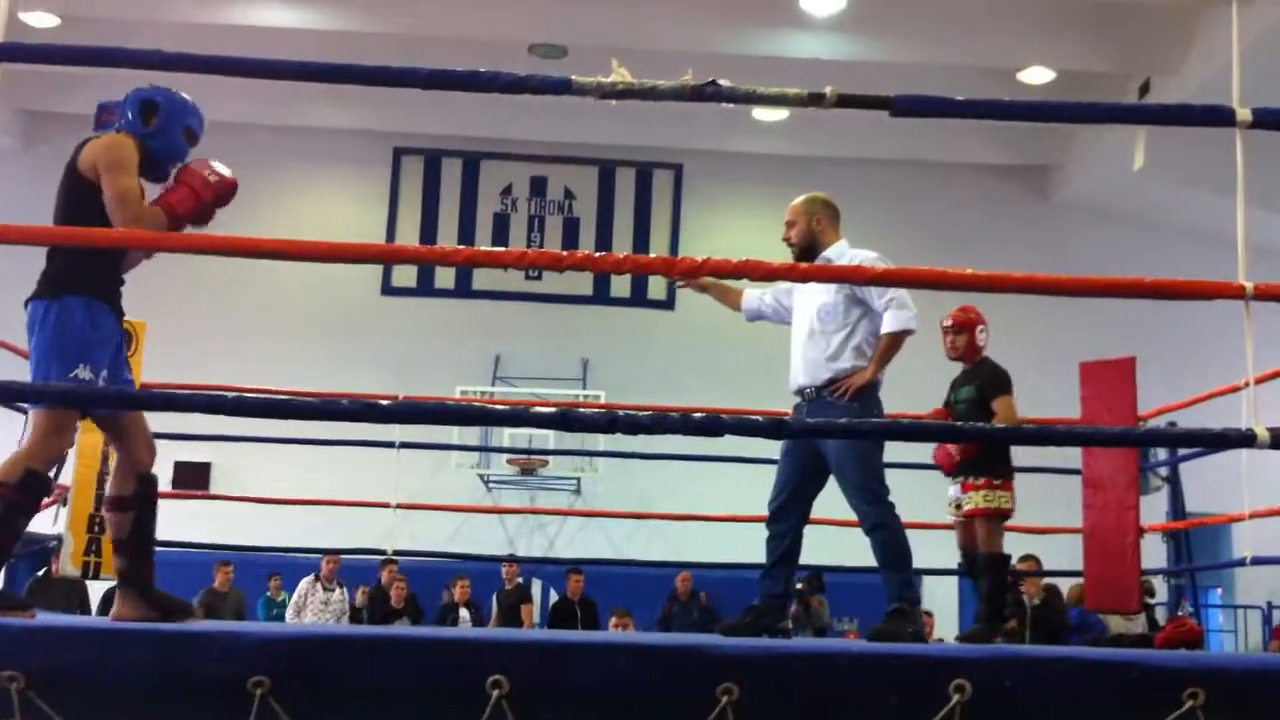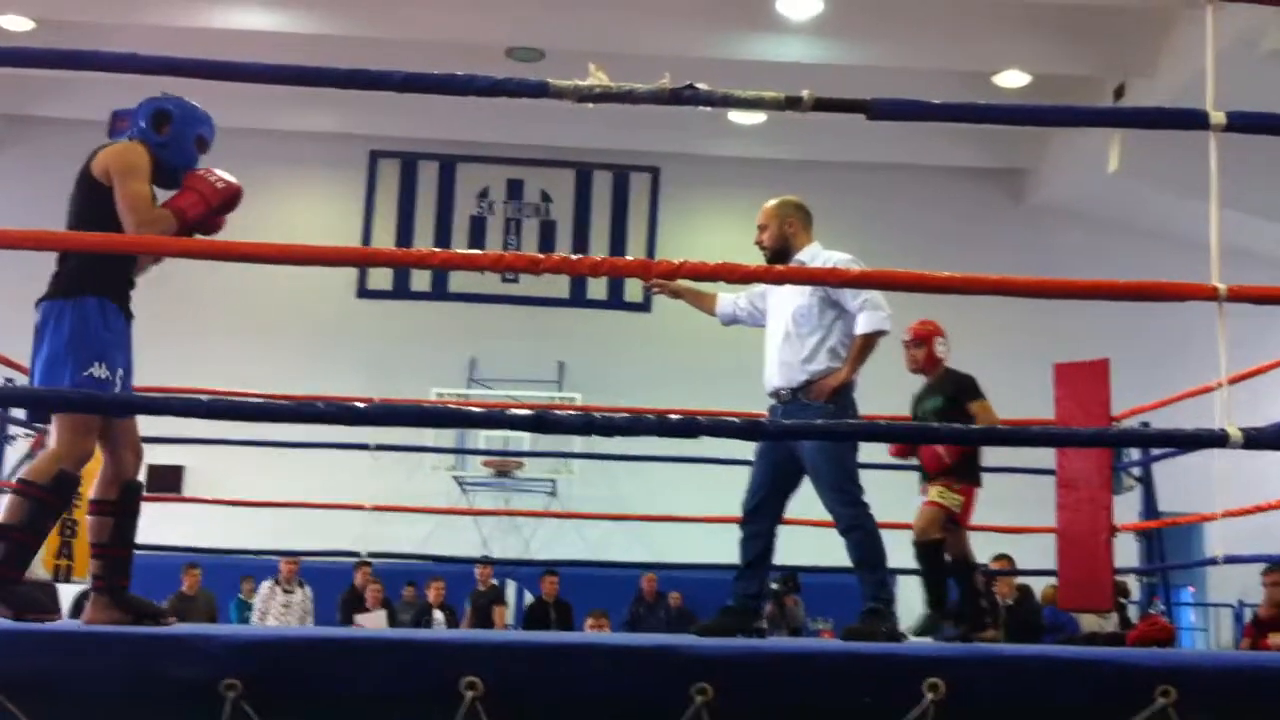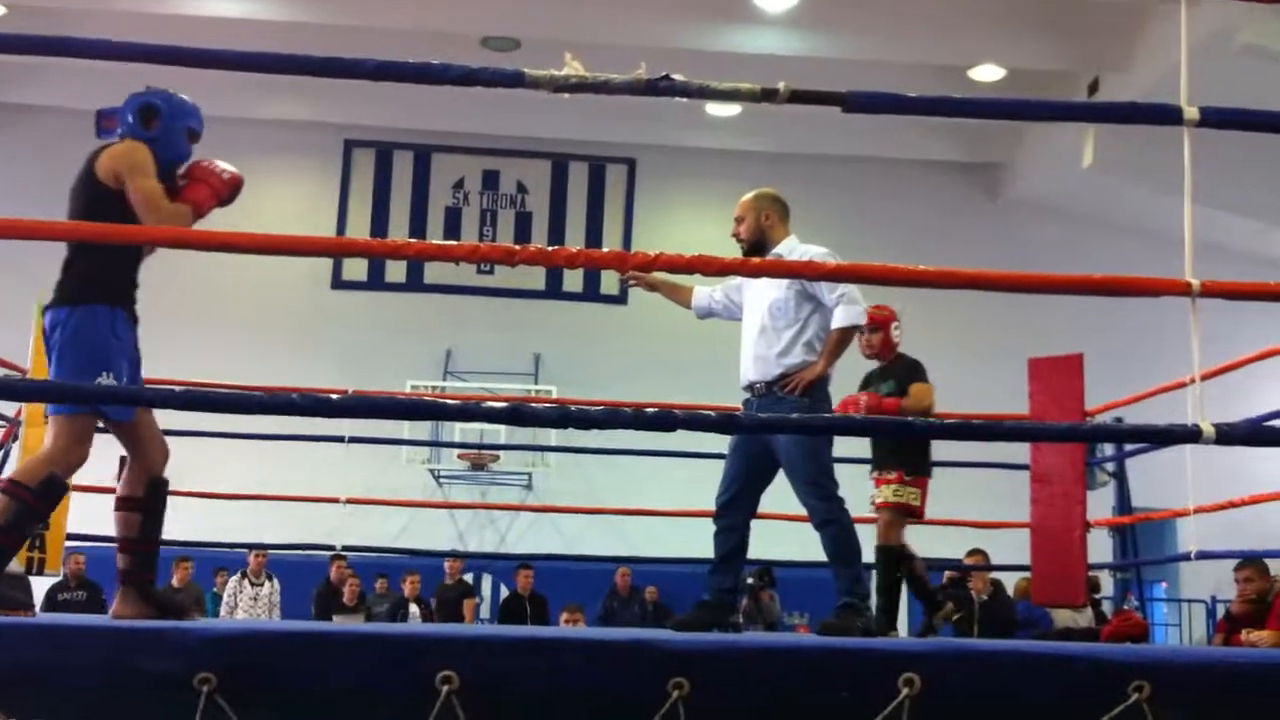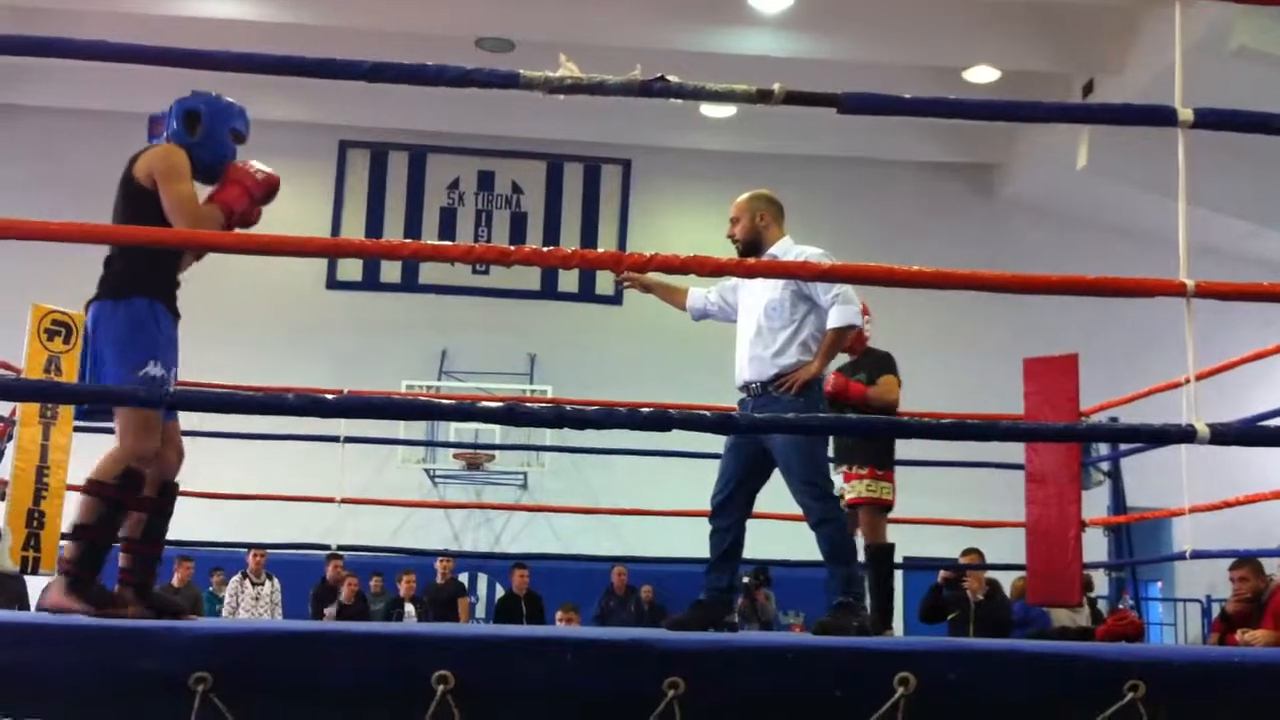
dt=0.4s
person 1, frame 1
left shoulder: (114, 163)
right shoulder: (113, 146)
right elbow: (130, 226)
left wrist: (174, 214)
right wrist: (185, 198)
left hip: (95, 314)
right hip: (71, 307)
left knee: (137, 448)
right knee: (48, 441)
left ankle: (135, 590)
person 1, frame 2
left shoulder: (127, 171)
right shoulder: (128, 153)
right elbow: (141, 230)
left wrist: (187, 224)
right wrist: (194, 202)
left hip: (100, 315)
right hip: (83, 309)
left knee: (124, 455)
right knee: (75, 445)
left ankle: (108, 597)
person 1, frame 3
left shoulder: (111, 174)
right shoulder: (129, 152)
right elbow: (162, 226)
left wrist: (183, 203)
right wrist: (203, 194)
left hip: (105, 317)
right hip: (91, 314)
left knee: (150, 453)
right knee: (67, 449)
left ankle: (135, 593)
person 1, frame 4
left shoulder: (160, 174)
right shoulder: (166, 155)
left elbow: (176, 254)
right elbow: (191, 228)
left wrist: (227, 217)
right wrist: (235, 196)
left hip: (143, 313)
right hip: (132, 308)
left knee: (166, 457)
right knee: (140, 444)
left ankle: (132, 593)
right ankle: (72, 578)
person 2, frame 1
left shoulder: (859, 264)
right shoulder: (803, 284)
left elbow: (901, 314)
right elbow: (755, 303)
left wrist: (871, 370)
right wrist: (706, 285)
left hip: (845, 406)
right hip: (807, 409)
left knee: (872, 508)
right knee: (783, 511)
left ankle: (905, 612)
right ankle: (770, 607)
person 2, frame 2
left shoulder: (833, 266)
right shoulder: (776, 287)
left elbow: (875, 314)
right elbow: (730, 308)
left wrist: (845, 372)
right wrist: (679, 291)
left hip: (820, 407)
right hip: (783, 411)
left knee: (847, 509)
right knee: (757, 512)
left ankle: (880, 612)
right ankle: (745, 608)
person 2, frame 3
left shoulder: (809, 260)
right shoulder: (751, 280)
left elbow: (851, 309)
right elbow: (706, 301)
left wrist: (821, 366)
right wrist: (656, 284)
left hip: (795, 401)
right hip: (758, 404)
left knee: (822, 503)
right knee: (730, 506)
left ankle: (855, 606)
right ankle: (719, 602)
person 2, frame 4
left shoulder: (804, 261)
right shoulder: (746, 281)
left elbow: (847, 309)
right elbow: (700, 302)
left wrist: (816, 365)
right wrist: (649, 285)
left hip: (790, 401)
right hip: (752, 404)
left knee: (818, 503)
right knee: (726, 506)
left ankle: (850, 604)
right ankle: (715, 601)
person 3, frame 1
left shoulder: (992, 374)
right shoulder: (957, 382)
left elbow: (1008, 420)
left wrist: (962, 447)
right wrist: (938, 426)
left hip: (990, 472)
right hip: (963, 474)
left knee: (988, 545)
right knee: (968, 547)
left ankle: (989, 622)
right ankle: (996, 615)
person 3, frame 2
left shoulder: (960, 382)
right shoulder: (921, 397)
left elbow: (990, 422)
right elbow: (916, 444)
left wrist: (952, 449)
right wrist: (903, 446)
left hip: (958, 477)
right hip: (933, 480)
left knee: (924, 530)
right knee: (957, 550)
left ankle: (938, 609)
right ankle: (976, 623)
person 3, frame 3
left shoulder: (909, 367)
right shoulder: (871, 379)
left elbow: (924, 404)
right elbow: (861, 419)
left wrist: (876, 406)
right wrist: (852, 411)
left hip: (907, 466)
right hip: (883, 467)
left knee: (887, 535)
right knee: (894, 540)
left ankle: (885, 620)
right ankle: (934, 604)
person 3, frame 4
left shoulder: (880, 360)
right shoulder: (841, 371)
left elbow: (890, 397)
right elbow: (830, 412)
left wrist: (845, 389)
right wrist: (823, 394)
left hip: (873, 464)
right hip: (845, 464)
left knee: (873, 536)
left ankle: (882, 619)
